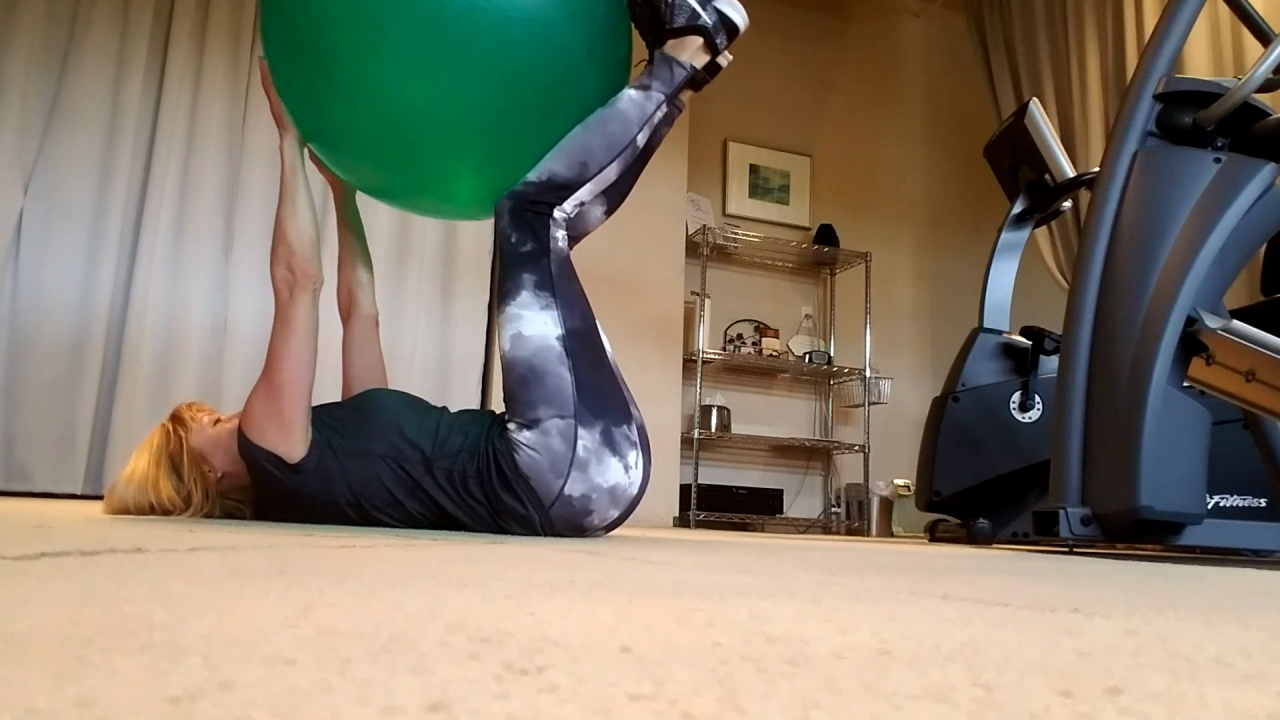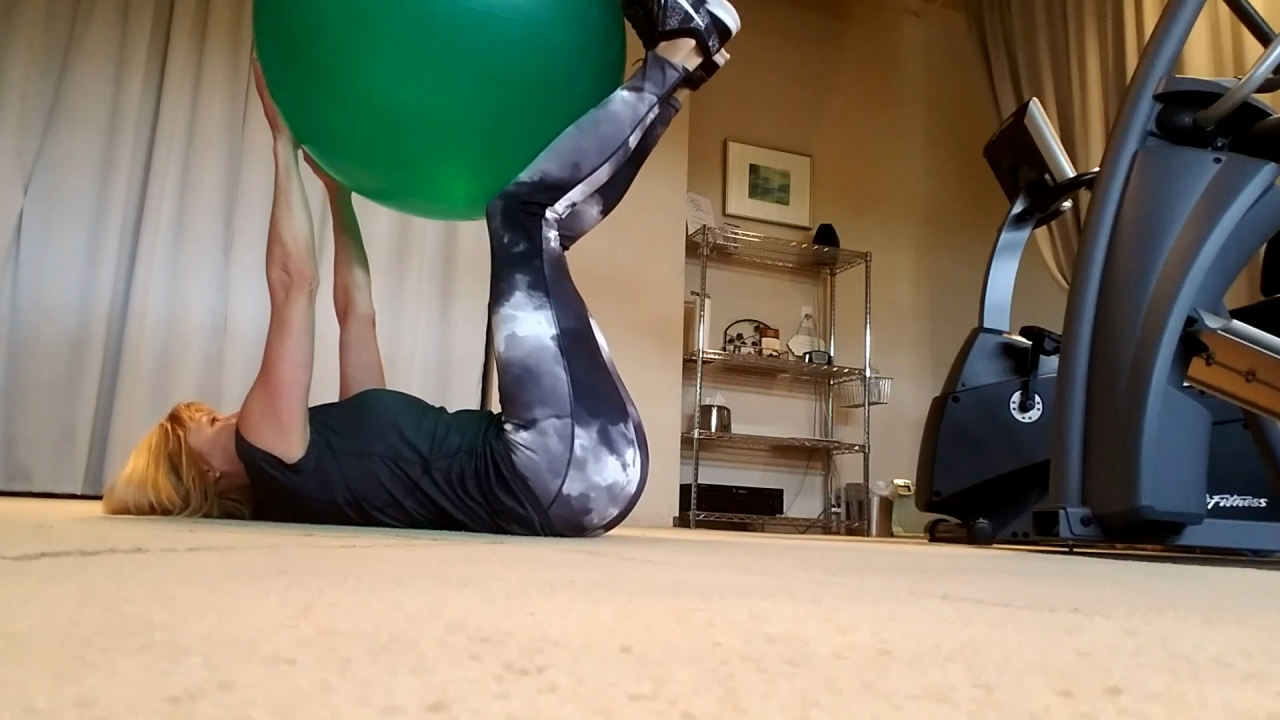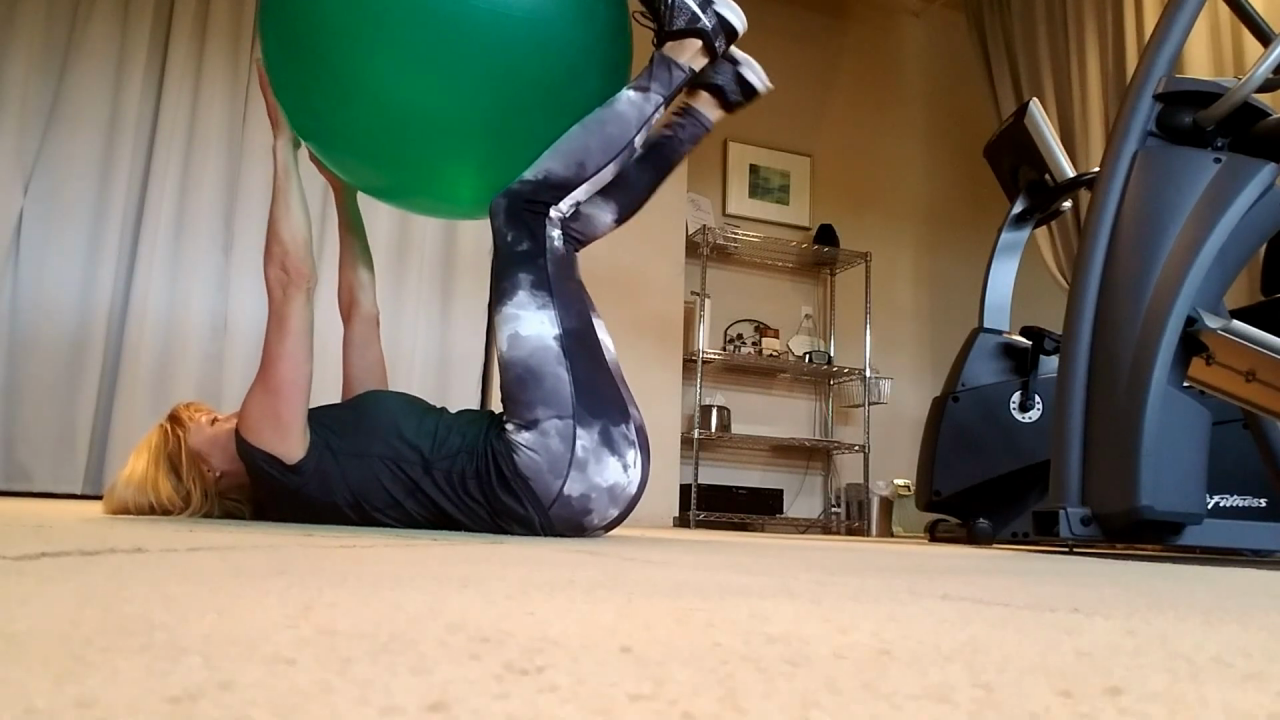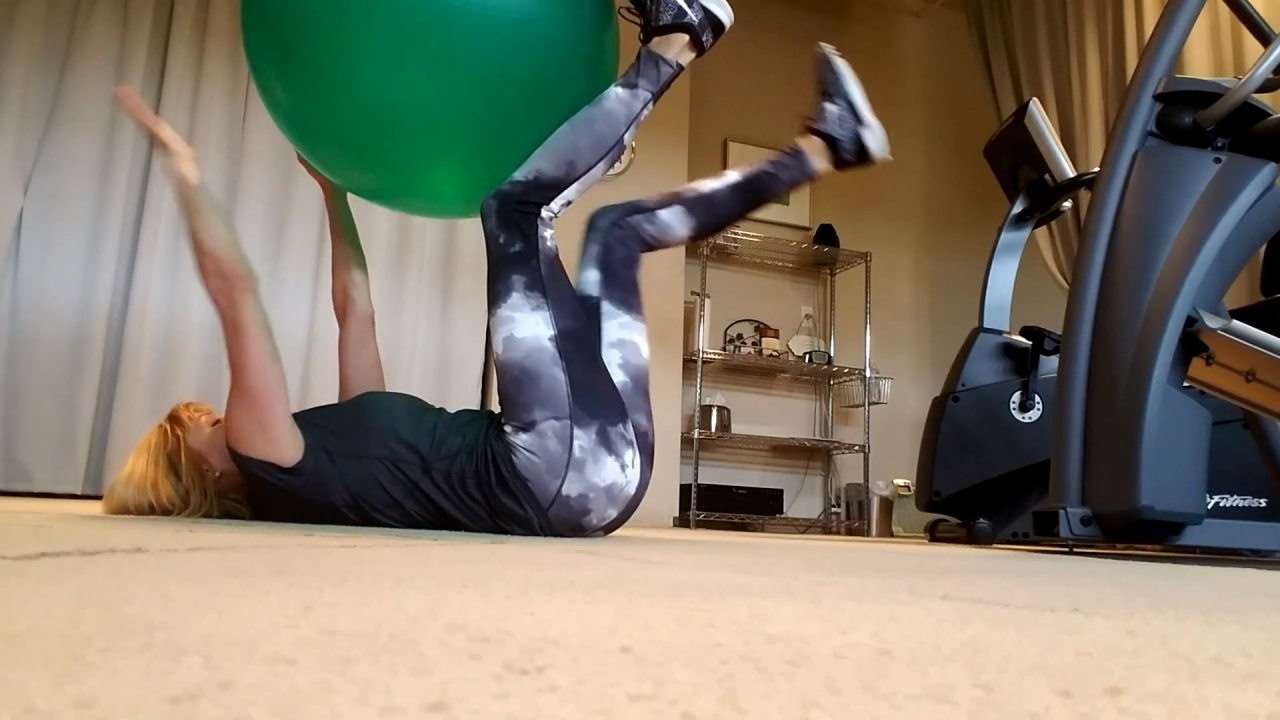
dt=0.3s
person 1, frame 1
left shoulder: (325, 442)
right shoulder: (271, 453)
left elbow: (357, 309)
right elbow: (297, 284)
left wrist: (342, 187)
right wrist: (289, 141)
left hip: (590, 463)
right hip: (567, 473)
left knee: (542, 228)
right knee: (529, 208)
left ankle: (674, 79)
right ankle: (685, 52)
person 1, frame 2
left shoulder: (320, 444)
right shoulder: (273, 455)
left elbow: (356, 307)
right elbow: (293, 283)
left wrist: (338, 186)
right wrist: (284, 143)
left hip: (587, 464)
right hip: (566, 473)
left knee: (535, 233)
right knee: (521, 209)
left ankle: (674, 82)
right ankle: (676, 52)
person 1, frame 3
left shoulder: (322, 442)
right shoulder: (272, 456)
left elbow: (360, 311)
right elbow: (291, 283)
left wrist: (344, 189)
right wrist: (283, 139)
left hip: (589, 464)
right hip: (569, 472)
left knee: (545, 235)
right knee: (525, 209)
left ankle: (706, 96)
person 1, frame 4
left shoulder: (334, 431)
right shoulder: (271, 465)
left elbow: (356, 306)
right elbow: (235, 288)
left wrist: (334, 191)
right wrist: (183, 170)
left hip: (594, 462)
right hip: (567, 474)
left knee: (618, 229)
right knee: (515, 209)
left ankle: (825, 148)
